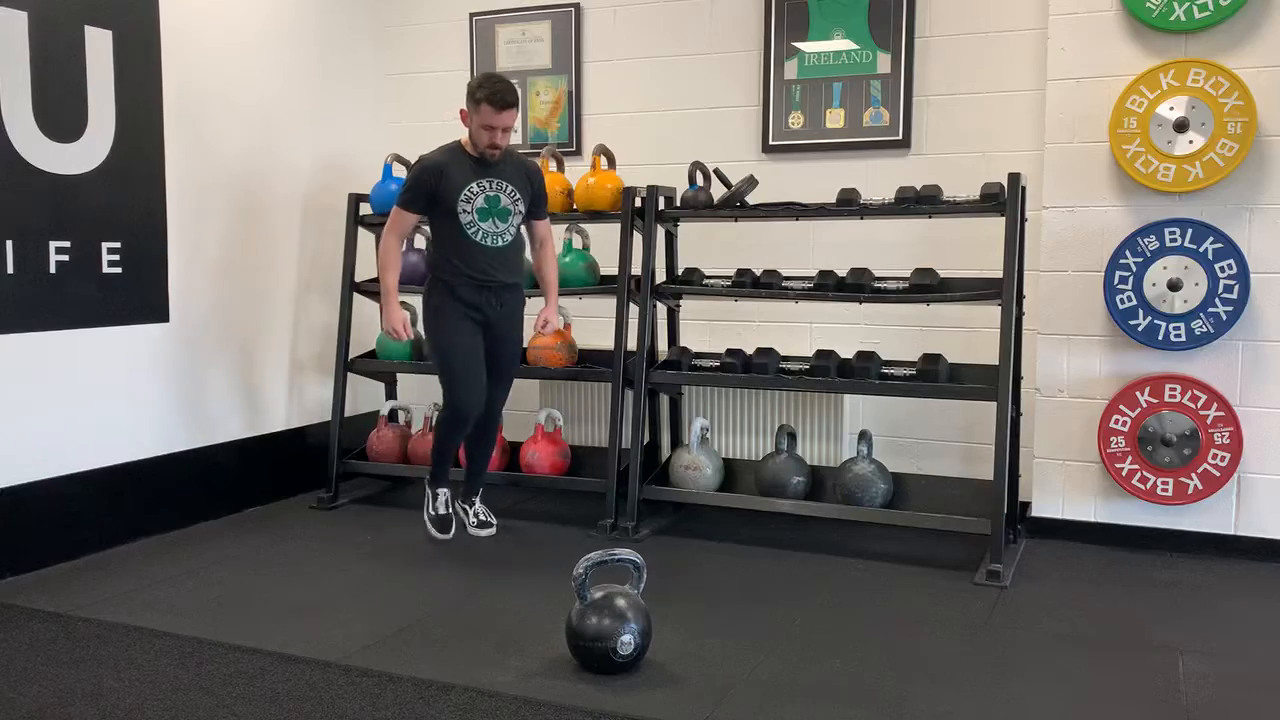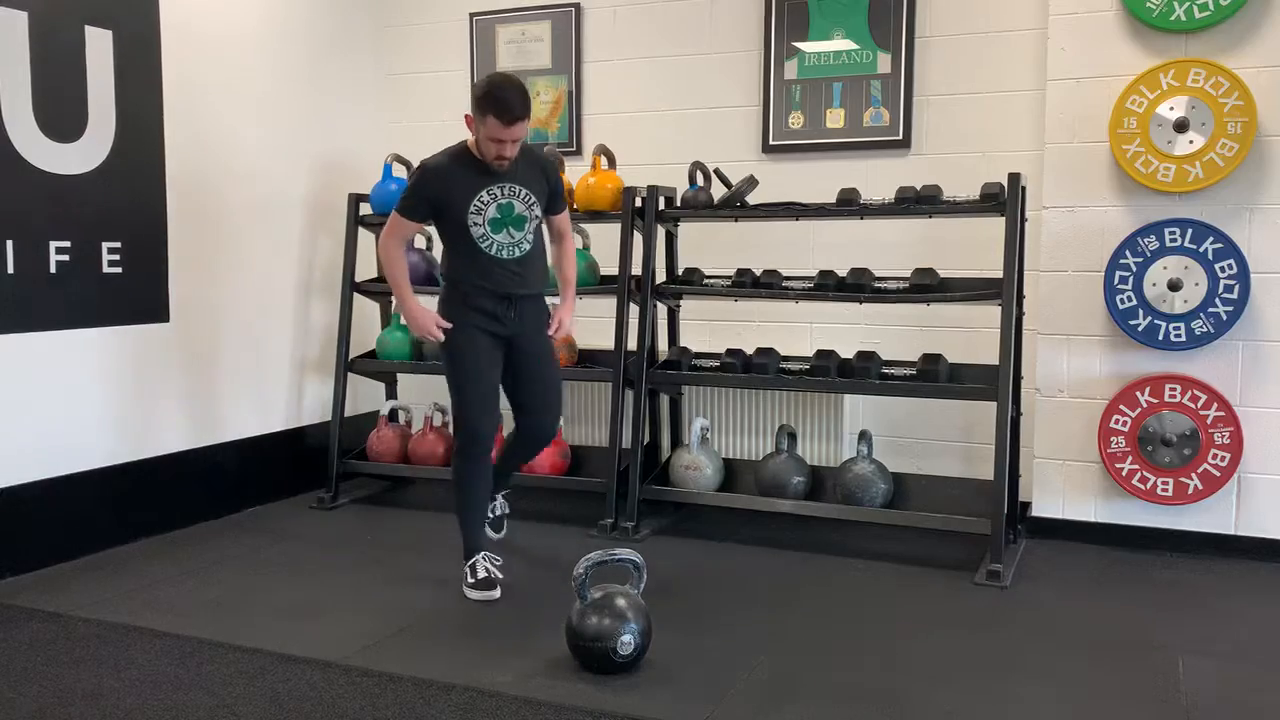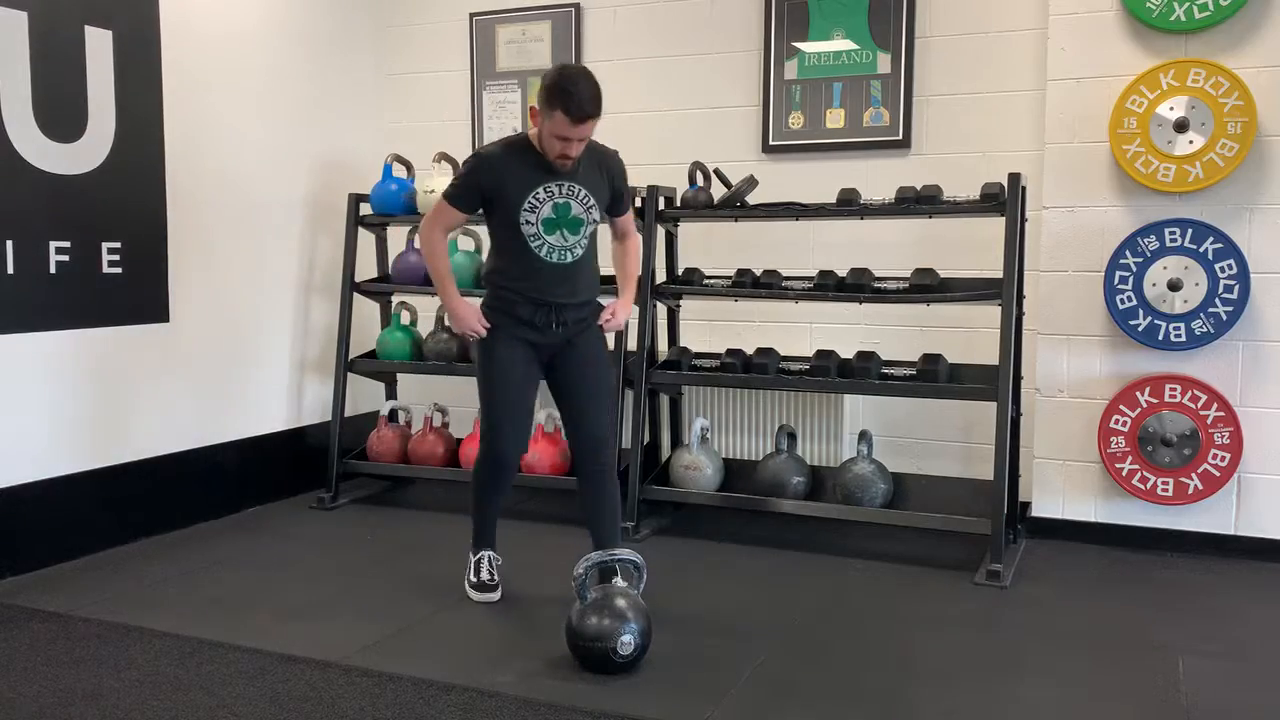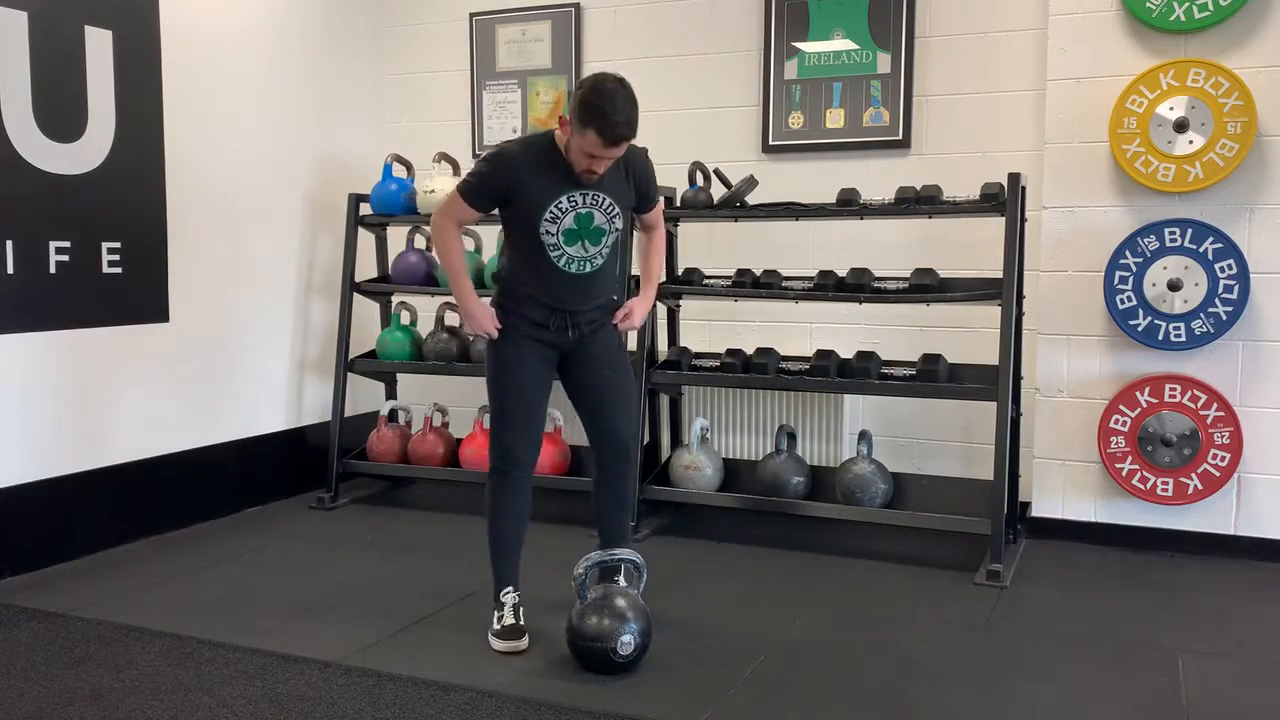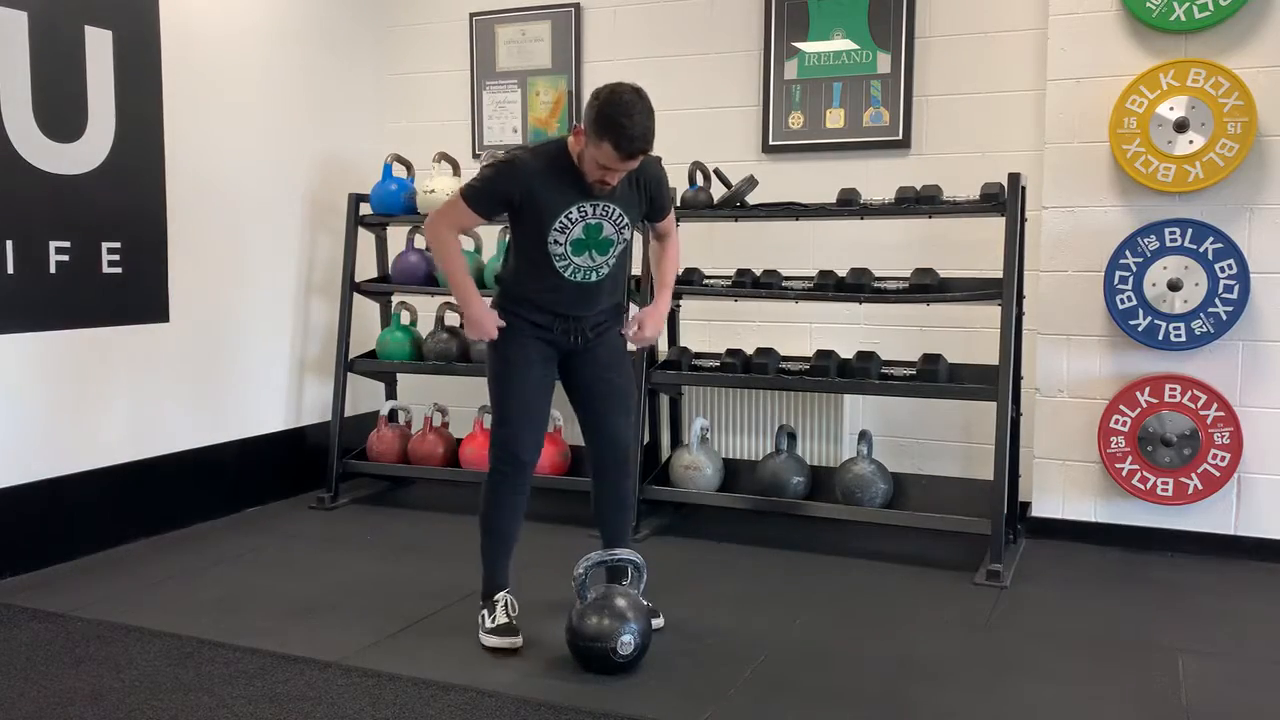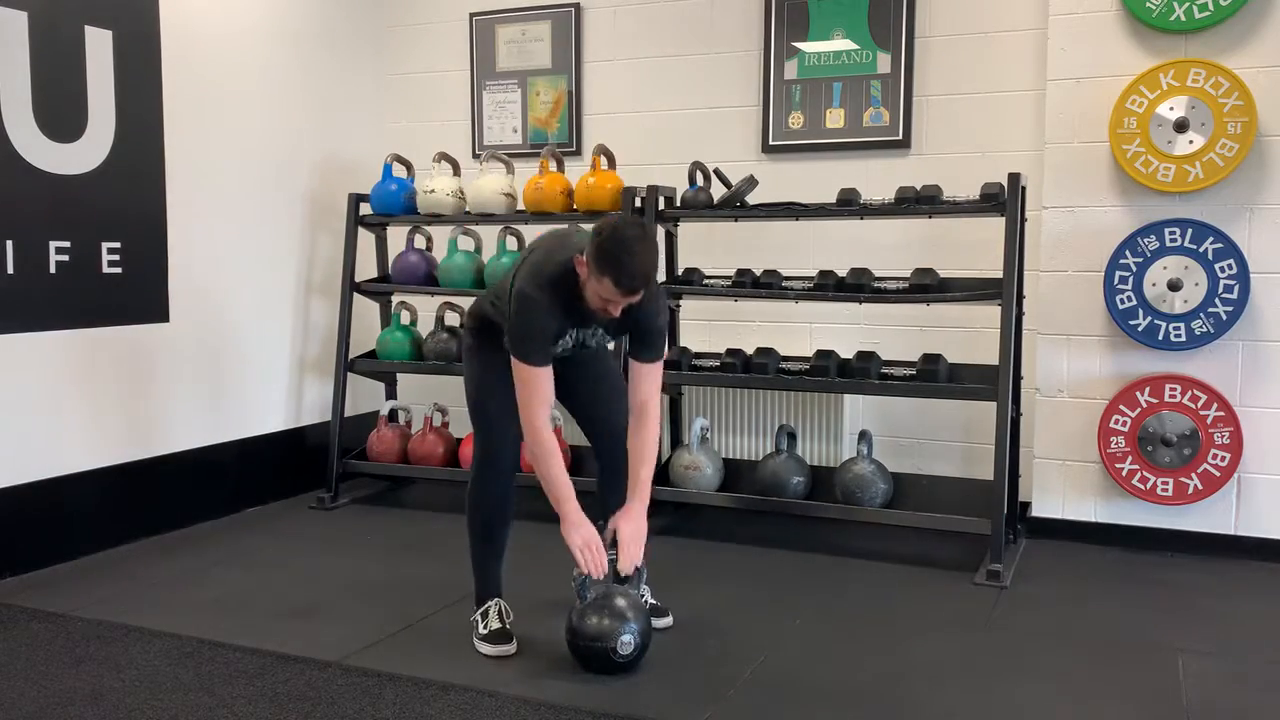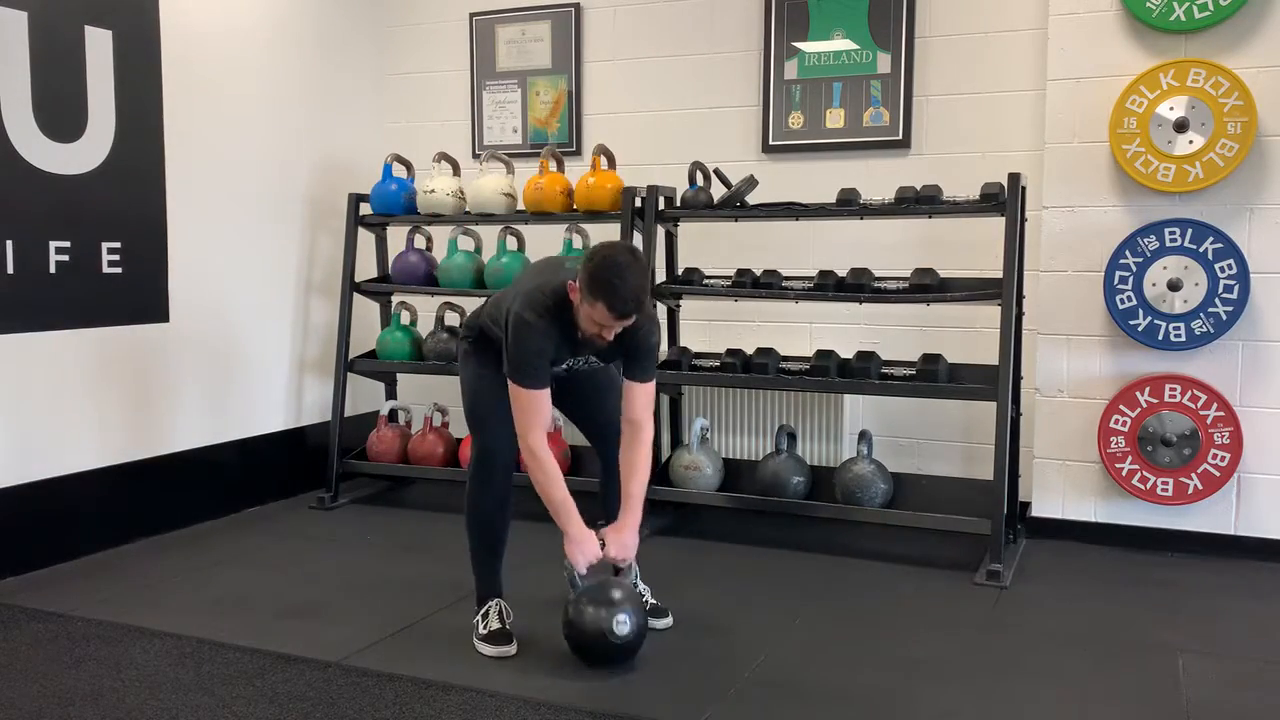
dt=0.4s
person 1, frame 1
left shoulder: (526, 172)
right shoulder: (435, 168)
left elbow: (542, 241)
right elbow: (393, 236)
left wrist: (551, 301)
right wrist: (390, 303)
left hip: (506, 306)
right hip: (452, 304)
left knee: (490, 410)
right knee: (465, 402)
left ankle: (470, 496)
right ankle: (438, 483)
person 1, frame 2
left shoulder: (542, 167)
right shoulder: (439, 173)
left elbow: (562, 233)
right elbow: (392, 240)
left wrist: (568, 301)
right wrist: (411, 308)
left hip: (530, 314)
right hip: (469, 320)
left knee: (541, 425)
right knee: (476, 432)
left ankle: (494, 487)
right ankle: (476, 555)
person 1, frame 3
left shoulder: (607, 166)
right shoulder: (493, 165)
left elbow: (626, 231)
right elbow: (434, 228)
left wrist: (626, 297)
right wrist: (454, 303)
left hip: (580, 325)
right hip: (510, 327)
left knee: (597, 449)
right knee: (502, 448)
left ankle: (611, 573)
right ankle: (483, 551)
person 1, frame 4
left shoulder: (634, 168)
right shoulder: (513, 163)
left elbow: (654, 226)
right elbow: (446, 221)
left wrist: (645, 296)
right wrist: (467, 301)
left hip: (597, 327)
right hip: (522, 329)
left knee: (619, 447)
right knee: (514, 459)
left ankle: (615, 574)
right ankle: (506, 595)
person 1, frame 5
left shoulder: (647, 176)
right shoulder: (524, 171)
left elbow: (665, 235)
right elbow: (441, 225)
left wrist: (660, 305)
right wrist: (470, 307)
left hip: (600, 330)
right hip: (524, 330)
left knee: (615, 454)
right knee: (515, 458)
left ankle: (620, 582)
right ankle: (496, 596)
person 1, frame 6
left shoulder: (646, 299)
right shoulder: (538, 290)
left elbow: (644, 410)
right elbow: (536, 423)
left wrist: (636, 511)
right wrist: (572, 519)
left hip: (577, 351)
right hip: (496, 340)
left knee: (619, 443)
right knee: (497, 455)
left ankle: (627, 579)
right ankle: (488, 603)
person 1, frame 7
left shoulder: (640, 323)
right shoulder: (533, 315)
left elbow: (638, 427)
right elbow: (533, 442)
left wrist: (629, 522)
right wrist: (574, 531)
left hip: (575, 362)
right hip: (493, 350)
left knee: (618, 444)
right knee: (495, 457)
right ankle: (489, 603)
